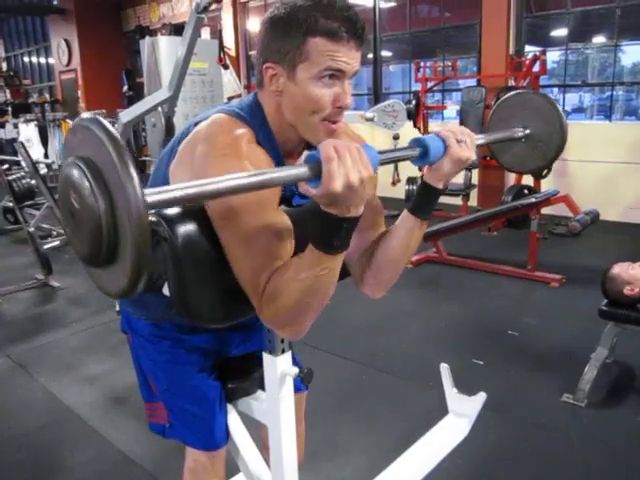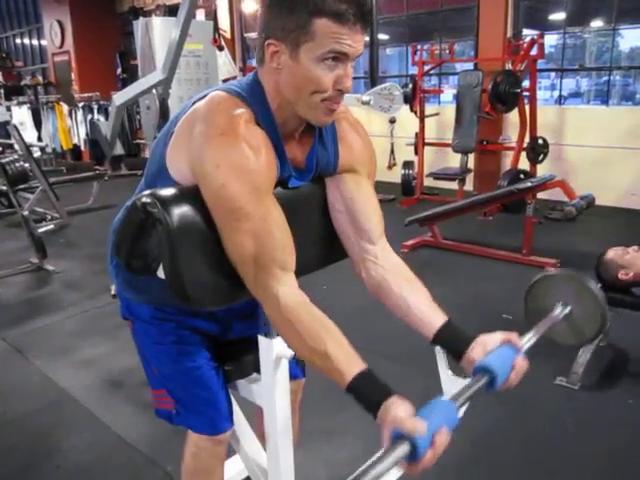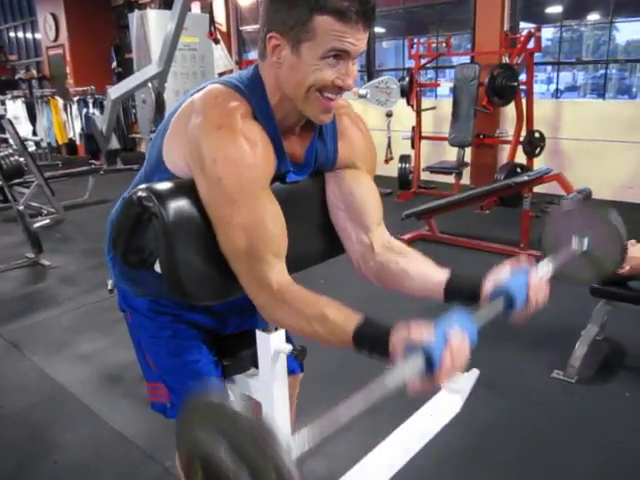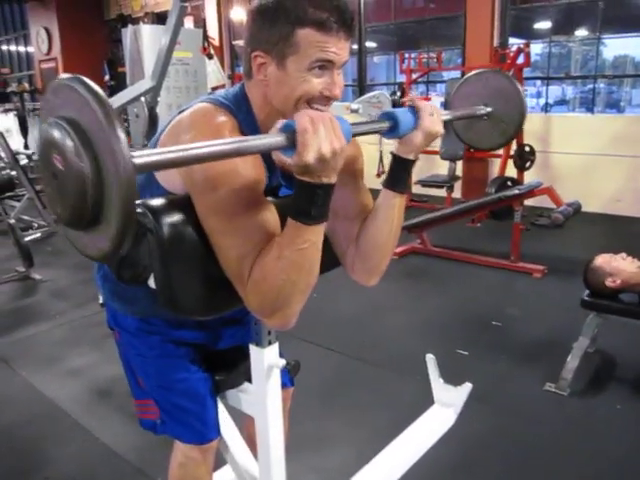
dt=1s
person 1, frame 1
left shoulder: (340, 147)
right shoulder: (232, 150)
left elbow: (371, 279)
right elbow: (287, 317)
left wrist: (431, 189)
right wrist: (339, 218)
left hip: (240, 294)
right hip: (166, 308)
left knee: (287, 398)
right knee: (208, 441)
person 1, frame 2
left shoulder: (343, 136)
right shoulder: (229, 137)
left elbow: (373, 255)
right elbow: (279, 291)
left wrist: (461, 343)
right wrist: (380, 401)
left hip: (239, 279)
right hip: (163, 290)
left knee: (286, 382)
right knee: (211, 426)
person 1, frame 3
left shoulder: (343, 130)
right shoulder: (228, 129)
left elbow: (371, 248)
right elbow: (269, 287)
left wrist: (474, 287)
right wrist: (385, 339)
left hip: (236, 271)
right hip: (160, 281)
left knee: (282, 377)
person 1, frame 4
left shoulder: (327, 138)
right shoulder: (214, 138)
left elbow: (365, 269)
right elbow: (276, 309)
left wrist: (404, 162)
right wrist: (315, 187)
left hip: (226, 289)
right hip: (151, 300)
left knee: (273, 391)
right knee: (198, 436)
